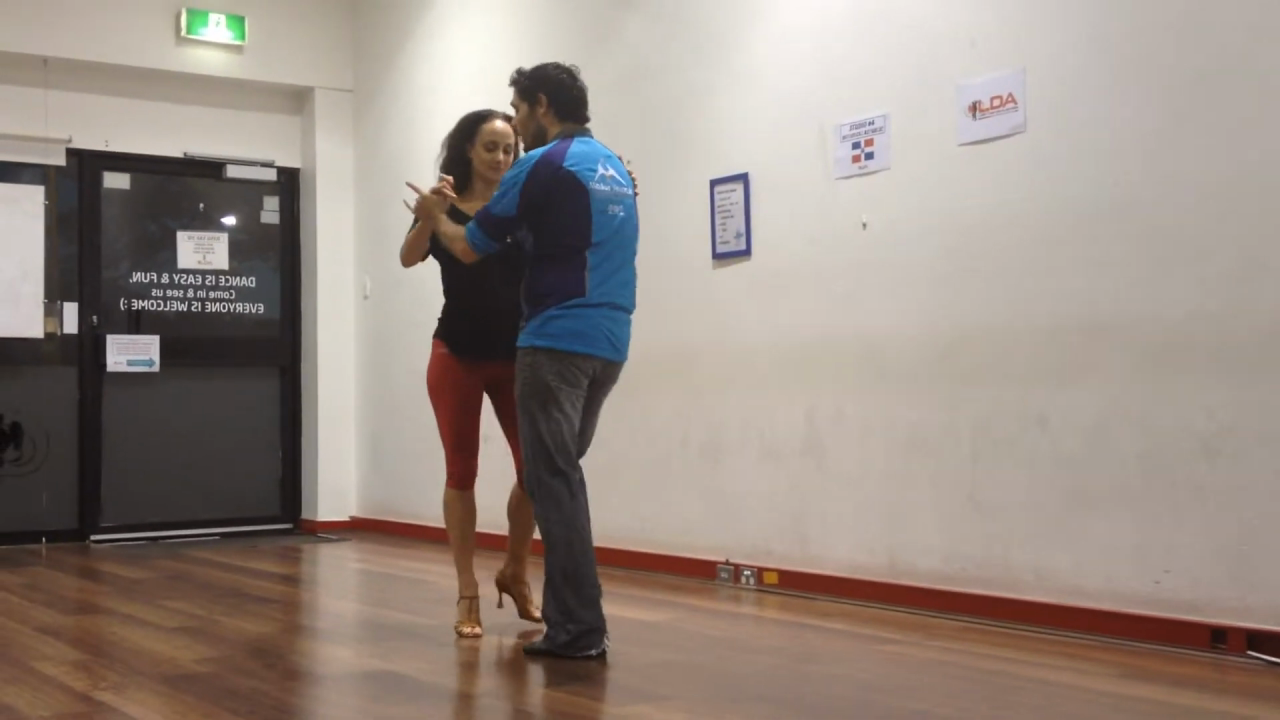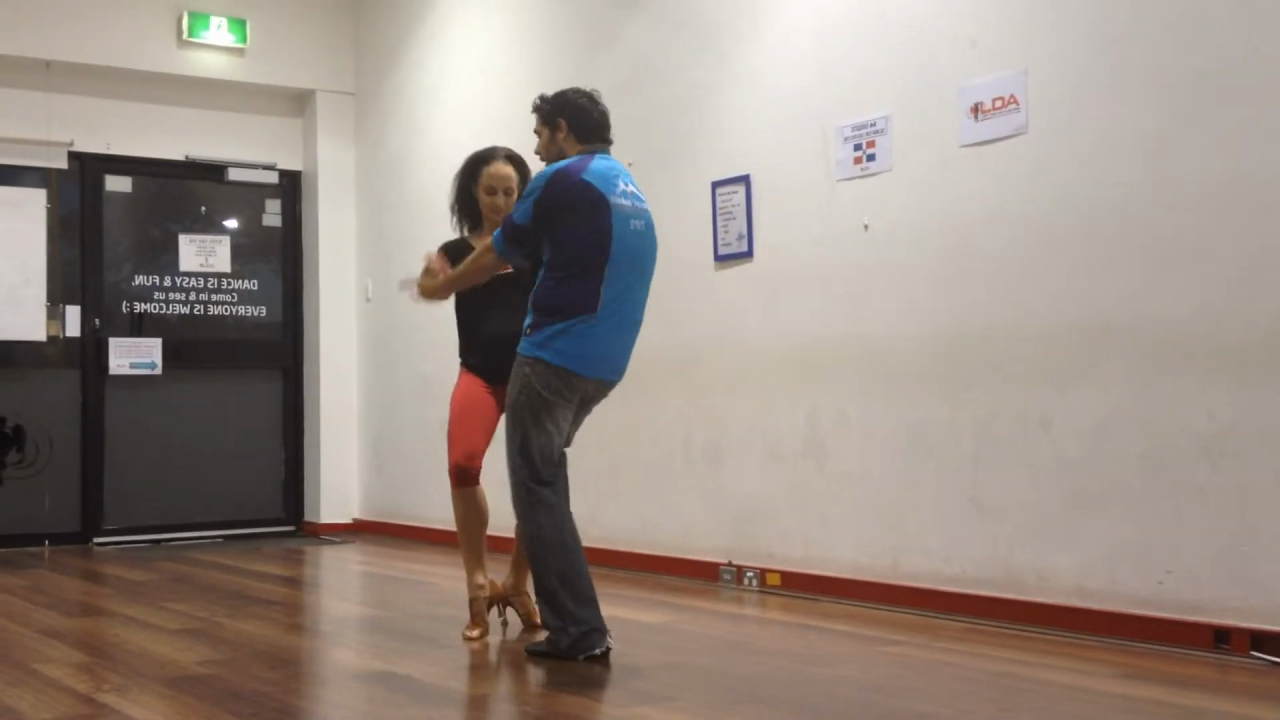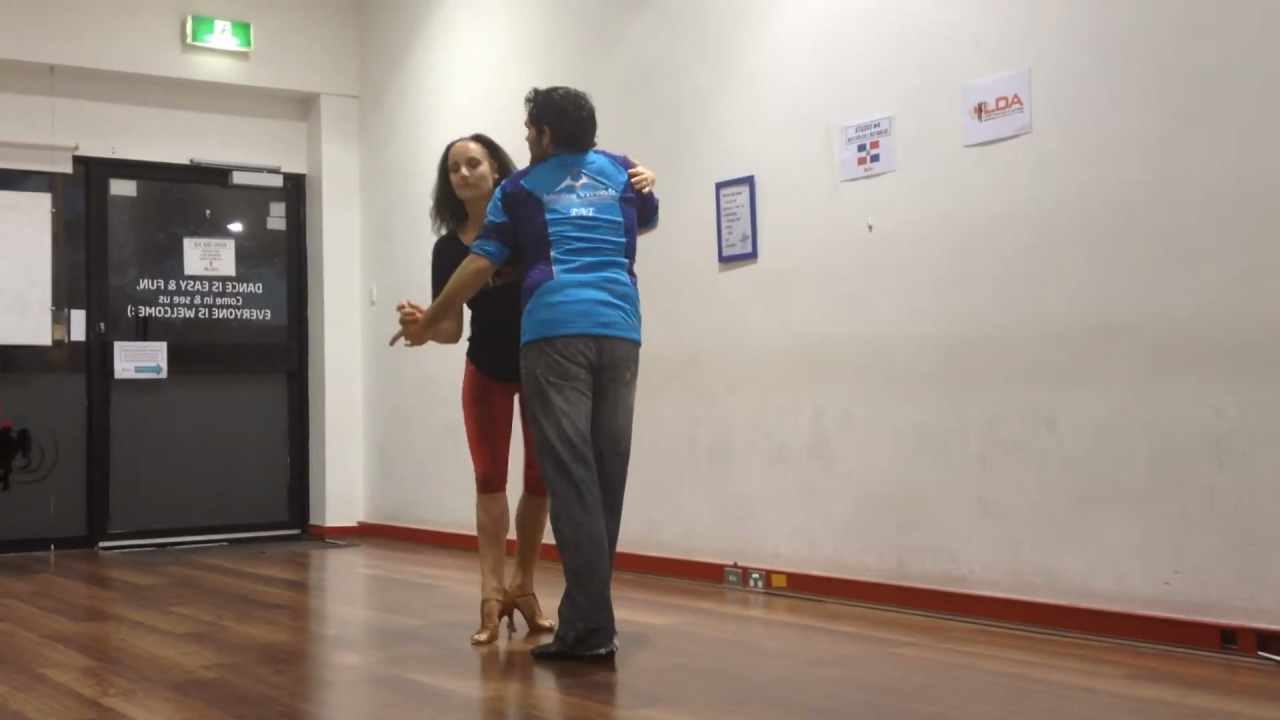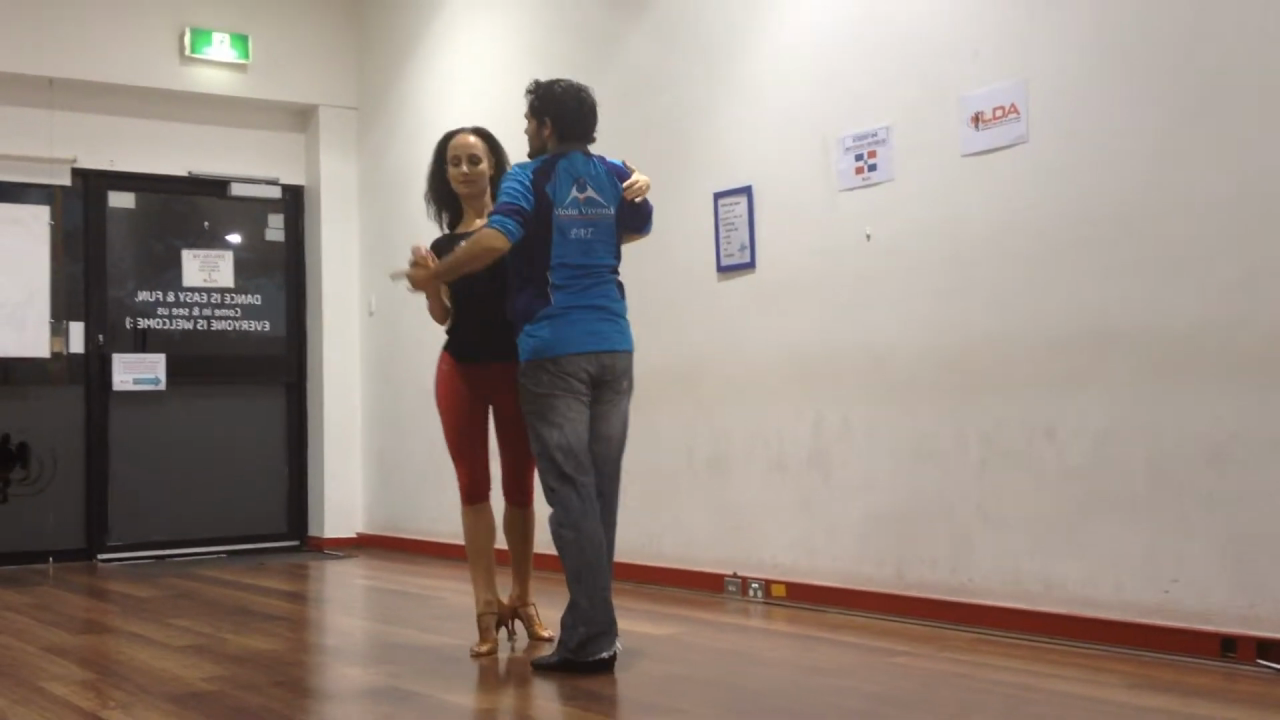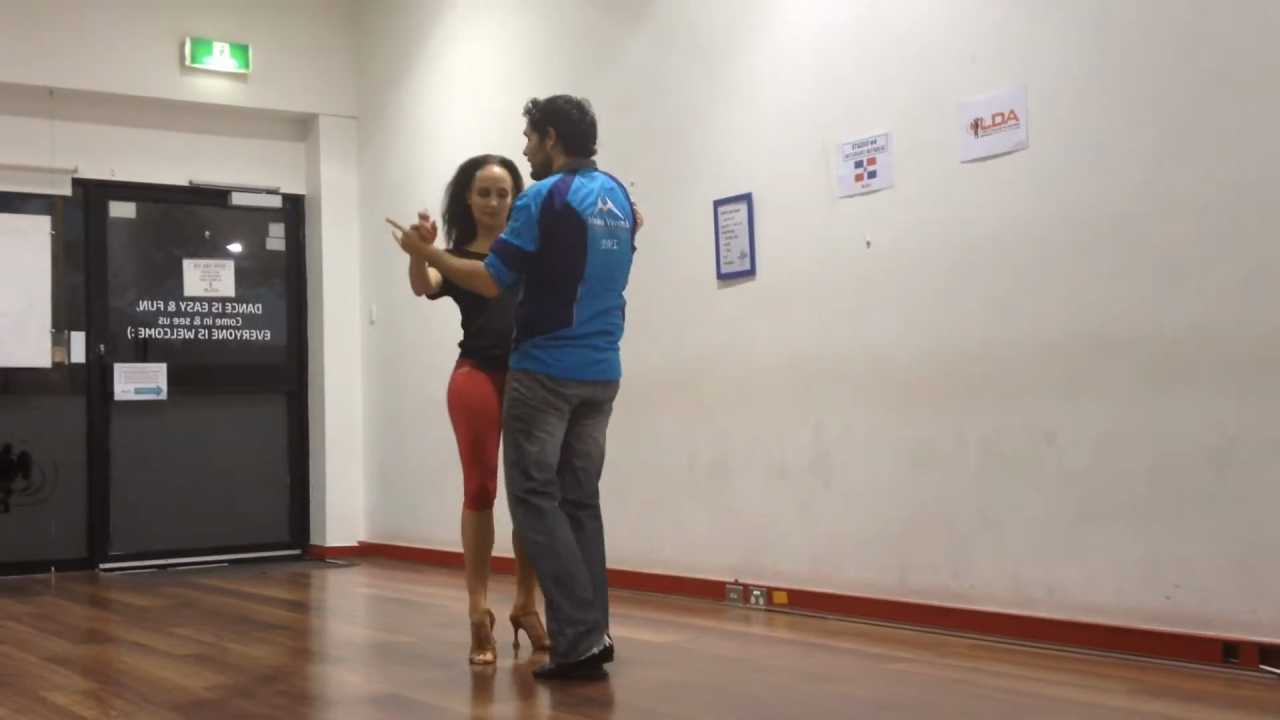
dt=0.5s
person 1, frame 1
left shoulder: (545, 165)
right shoulder: (614, 166)
left elbow: (471, 247)
left wrist: (438, 216)
left hip: (558, 340)
right hip: (608, 343)
left knee: (551, 483)
right knee: (560, 476)
left ankle: (577, 629)
right ankle: (575, 617)
person 1, frame 2
left shoulder: (564, 178)
right shoulder: (628, 188)
left elbow: (501, 252)
left wrist: (446, 284)
left hip: (556, 354)
right hip: (604, 360)
left knee: (538, 490)
right knee: (546, 478)
left ankle: (580, 629)
right ankle: (571, 620)
person 1, frame 3
left shoulder: (518, 188)
right shoulder: (620, 170)
left elbow: (481, 264)
right elbow: (648, 220)
left wrist: (429, 322)
left hip: (555, 332)
right hip: (620, 332)
left knee: (572, 483)
right knee: (607, 480)
left ankle: (589, 629)
right ankle: (591, 620)
person 1, frame 4
left shoulder: (528, 177)
right shoulder: (617, 177)
left elbow: (495, 240)
right elbow: (638, 228)
left wrist: (435, 276)
left hip: (552, 350)
right hip: (613, 346)
left knee: (572, 493)
right knee: (599, 490)
left ankle: (592, 634)
right ankle: (592, 629)
person 1, frame 5
left shoulder: (546, 196)
right shoulder: (618, 195)
left elbow: (492, 280)
left wrist: (429, 252)
left hip: (545, 368)
right hip: (601, 370)
left knee: (534, 497)
right knee: (581, 501)
left ankle: (579, 634)
right ankle: (590, 637)
person 2, frame 1
right shoulder: (444, 210)
right elbow: (408, 257)
right wrist: (424, 220)
left hip: (516, 356)
right hip: (456, 355)
right knee: (461, 471)
left ankle: (515, 572)
right ankle: (467, 592)
person 2, frame 2
right shoulder: (456, 249)
right elbow: (438, 281)
right wrist: (433, 277)
right hip: (479, 374)
right knee: (462, 464)
left ankle: (515, 586)
right ankle: (478, 585)
person 2, frame 3
right shoulder: (447, 249)
right elbow: (450, 330)
left wrist: (638, 177)
right hip: (486, 371)
left knee: (540, 480)
right knee: (489, 477)
left ankle: (524, 589)
right ankle: (493, 596)
person 2, frame 4
right shoulder: (444, 245)
right elbow: (444, 316)
left wrist: (634, 182)
right wrist: (428, 284)
left hip: (518, 368)
right hip: (460, 370)
left knee: (519, 488)
right knee: (473, 487)
left ankle: (522, 600)
right ankle: (487, 607)
person 2, frame 5
right shoulder: (456, 260)
right elbow: (423, 288)
right wrist: (416, 253)
right hip: (478, 375)
right knee: (481, 490)
left ankle: (526, 608)
right ankle: (479, 615)
